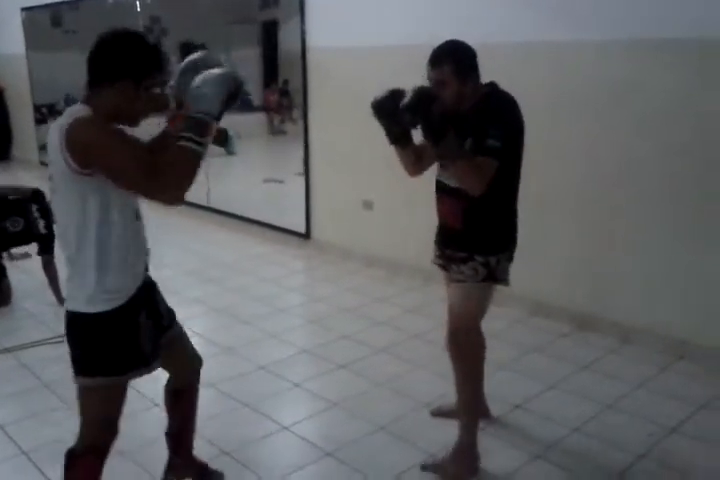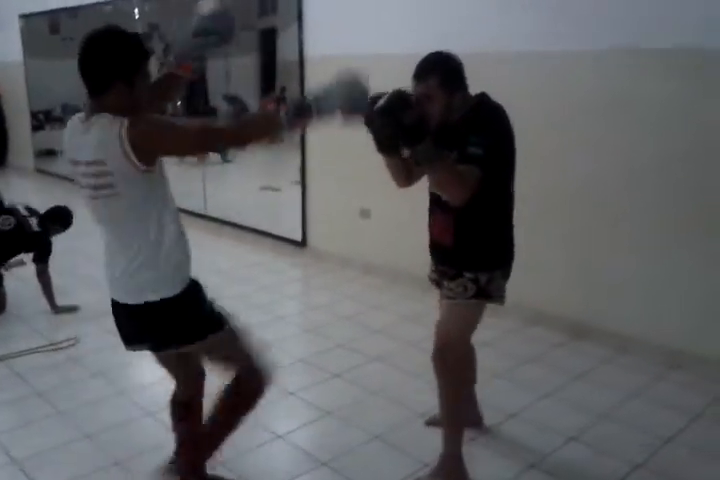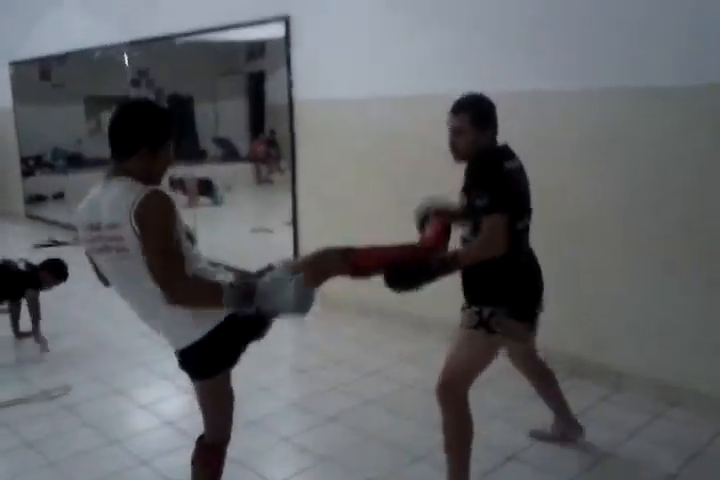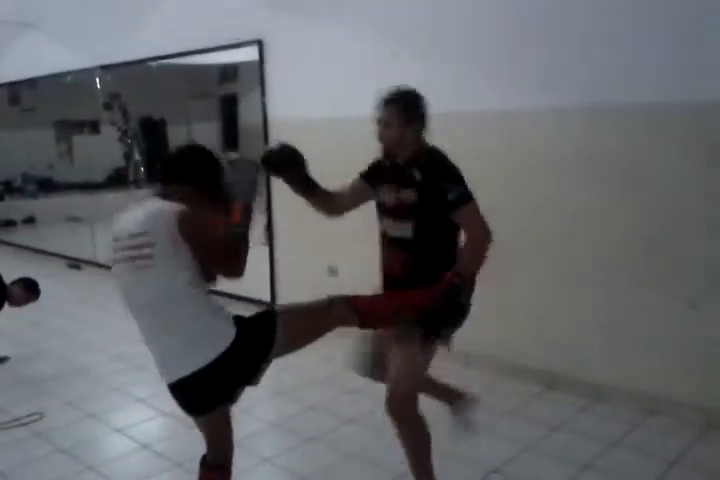
dt=0.4s
person 1, frame 1
left shoulder: (500, 112)
right shoulder: (450, 112)
left elbow: (477, 183)
right elbow: (415, 166)
left wrist: (441, 137)
right wrist: (397, 129)
left hip: (485, 244)
right hip: (453, 236)
left knee: (460, 336)
right knee: (464, 325)
right ankle: (474, 402)
person 1, frame 2
left shoulder: (487, 122)
right shoulder: (447, 124)
left elbow: (459, 191)
right elbow: (410, 174)
left wrist: (407, 140)
right wrist: (392, 143)
left hip: (479, 259)
right hip: (451, 253)
left knee: (446, 353)
right knee: (458, 339)
right ankle: (467, 411)
person 1, frame 3
left shoulder: (486, 171)
right shoulder: (502, 162)
left elbow: (494, 243)
left wrist: (435, 263)
right wrist: (453, 212)
left hip: (501, 299)
right hip: (518, 288)
left knee: (450, 387)
right knee: (525, 357)
right ankle: (567, 424)
person 1, frame 4
left shoulder: (436, 171)
right shoulder: (384, 168)
left elbow: (479, 233)
right elbow: (333, 206)
left wrist: (457, 287)
right wrist: (297, 178)
right hip: (398, 293)
left knee: (399, 402)
right knee: (376, 368)
right ankle: (455, 398)
person 2, frame 1
left shoulder: (99, 129)
right shoulder: (85, 132)
left elbow: (149, 157)
right elbow: (168, 188)
left wrist: (192, 112)
right wrist: (201, 119)
left hip: (133, 289)
right hip: (103, 310)
left knee: (187, 368)
right knee: (98, 433)
person 2, frame 2
left shoulder: (79, 128)
right shoulder: (135, 133)
left elbow: (148, 101)
right elbow: (230, 135)
right wrist: (303, 111)
left hip: (129, 299)
right hip: (167, 297)
left knee: (190, 378)
right knee: (251, 378)
person 2, frame 3
left shoulder: (86, 211)
right shoulder: (148, 203)
left elbow: (108, 276)
right elbow: (178, 289)
right wrist: (258, 294)
left hip: (189, 343)
right hip: (225, 314)
left knee: (214, 433)
right knee: (331, 259)
right ankle: (425, 249)
person 2, frame 4
left shoulder: (122, 225)
right shoulder: (179, 218)
right elbow: (233, 268)
left wrist: (228, 214)
right wrist: (241, 209)
left hip: (183, 377)
right hip: (224, 350)
right knee: (337, 308)
right ankle: (435, 296)
